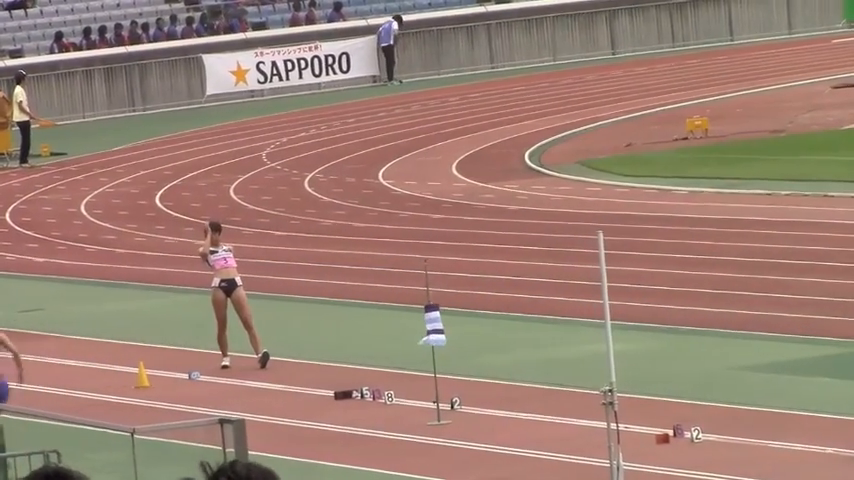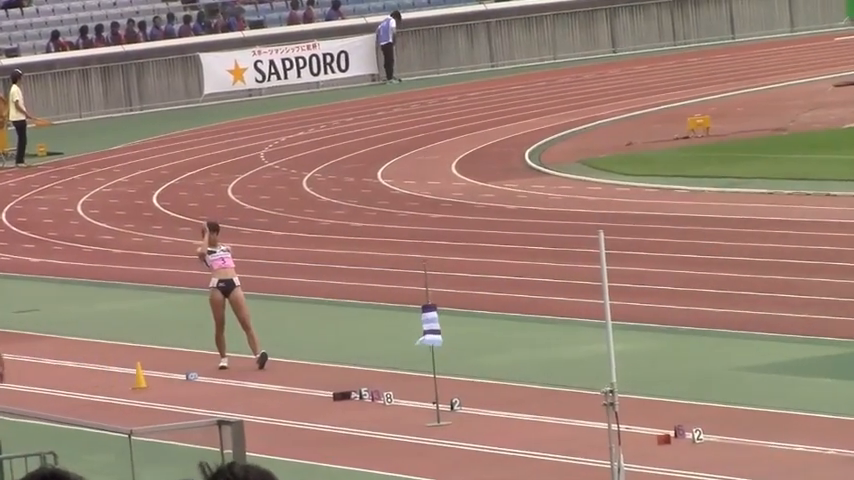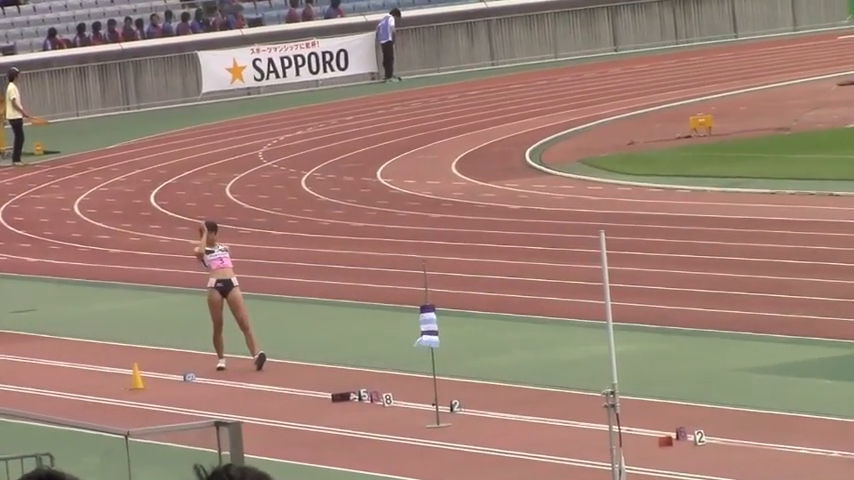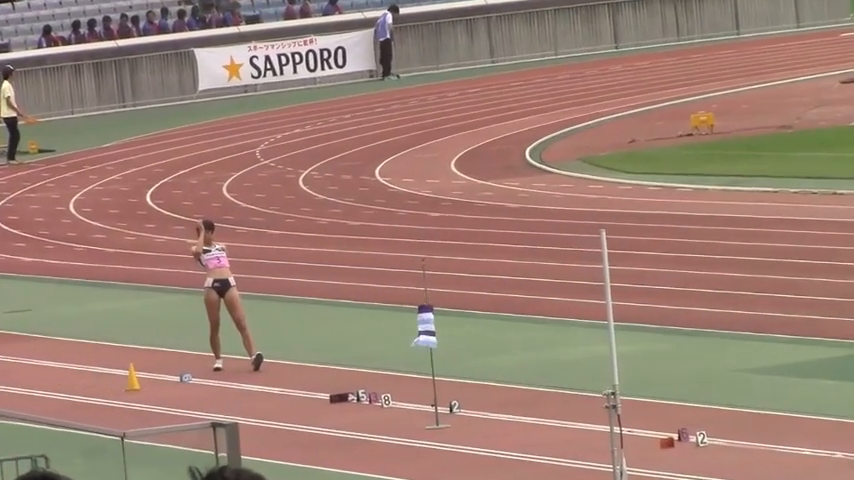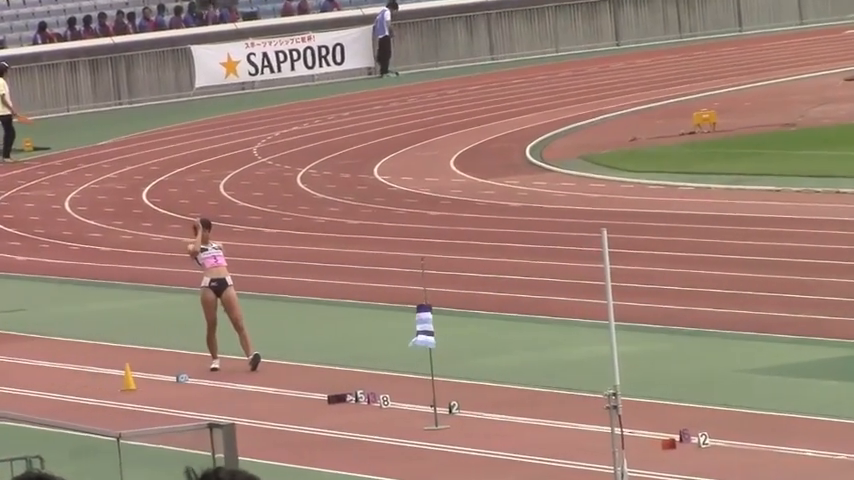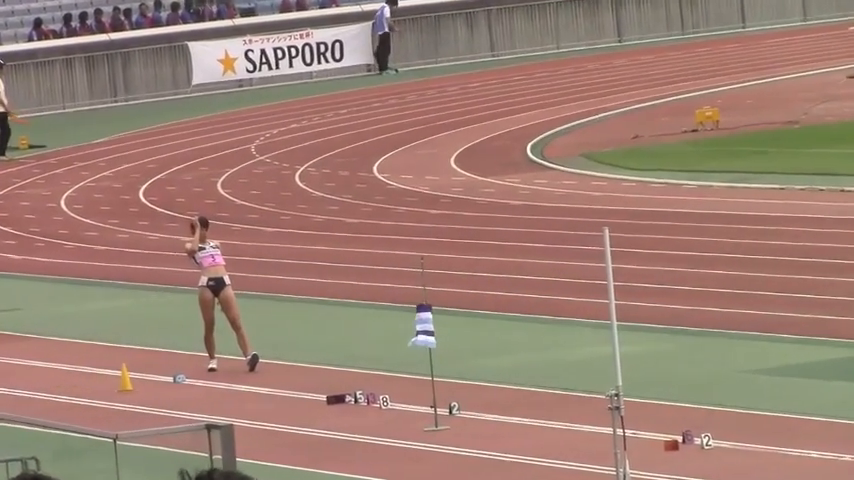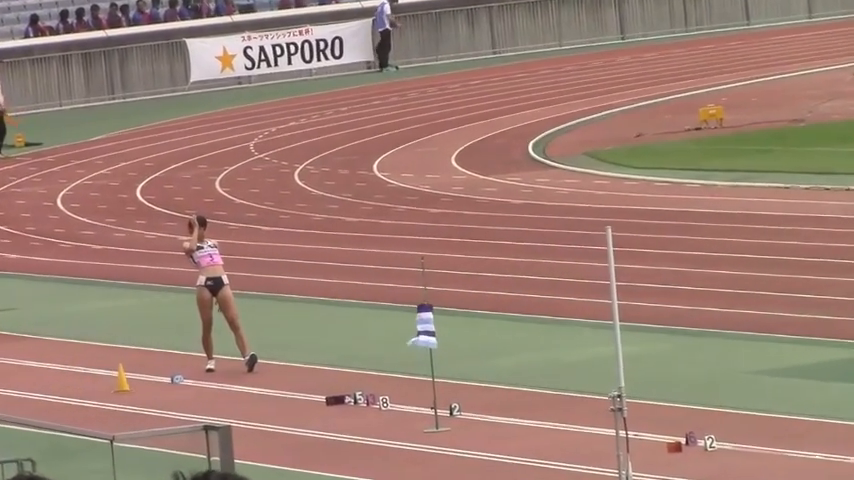
dt=0.1s
person 1, frame 1
left shoulder: (229, 248)
right shoulder: (205, 250)
right elbow: (204, 252)
right wrist: (208, 234)
left hip: (235, 283)
right hip: (219, 285)
left knee: (248, 322)
right knee: (222, 325)
left ankle: (260, 353)
right ankle: (225, 357)
person 1, frame 2
left shoulder: (227, 248)
right shoulder: (203, 250)
right elbow: (202, 253)
right wrist: (206, 234)
left hip: (233, 283)
right hip: (217, 285)
left knee: (246, 323)
right knee: (219, 325)
left ankle: (258, 354)
right ankle: (223, 358)
person 1, frame 3
left shoulder: (225, 248)
right shoulder: (200, 250)
right elbow: (200, 252)
right wrist: (204, 233)
left hip: (231, 283)
right hip: (215, 285)
left knee: (244, 323)
right knee: (217, 325)
left ankle: (256, 355)
right ankle: (221, 358)
person 1, frame 4
left shoulder: (221, 247)
right shoulder: (196, 249)
right elbow: (198, 251)
right wrist: (201, 232)
left hip: (228, 283)
right hip: (212, 285)
left knee: (241, 323)
right knee: (214, 326)
left ankle: (253, 355)
right ankle: (218, 359)
person 1, frame 5
left shoulder: (218, 246)
right shoulder: (193, 247)
right elbow: (195, 250)
right wrist: (199, 231)
left hip: (225, 283)
right hip: (209, 284)
left knee: (239, 323)
right knee: (211, 325)
left ankle: (251, 355)
right ankle: (215, 359)
person 1, frame 6
left shoulder: (216, 244)
right shoulder: (190, 246)
right elbow: (193, 249)
right wrist: (197, 230)
left hip: (223, 282)
right hip: (206, 284)
left knee: (236, 323)
right knee: (209, 325)
left ankle: (249, 355)
right ankle: (212, 359)
person 1, frame 7
left shoulder: (214, 244)
right shoulder: (188, 245)
right elbow: (191, 248)
right wrist: (195, 229)
left hip: (221, 282)
right hip: (204, 283)
left knee: (235, 323)
right knee: (207, 325)
left ankle: (247, 356)
right ankle: (210, 360)
